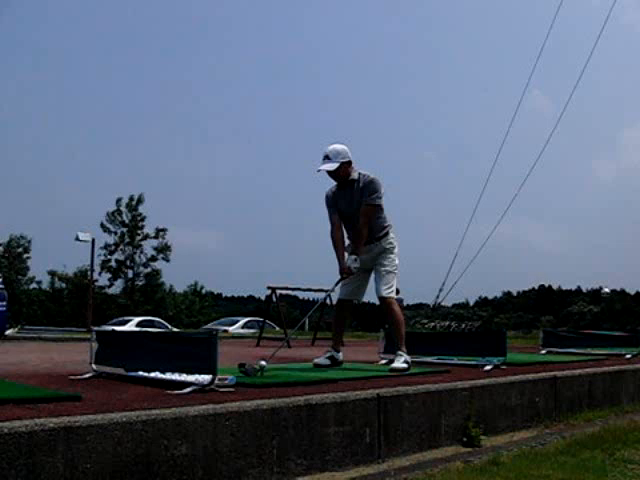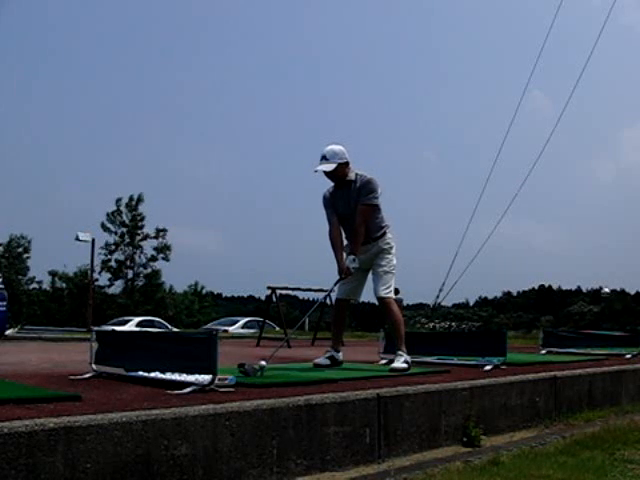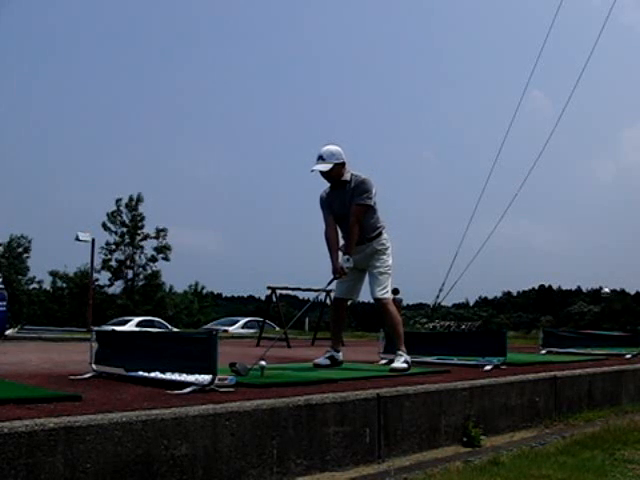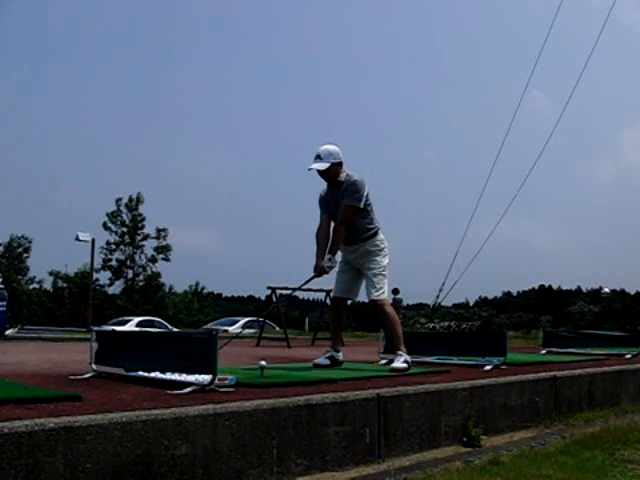
dt=1s
person 1, frame 1
left shoulder: (370, 183)
right shoulder: (332, 195)
left elbow: (364, 223)
right elbow: (336, 229)
left wrist: (355, 256)
right wrist: (342, 262)
left hip: (381, 245)
right hip: (356, 249)
left knee: (386, 297)
right knee: (343, 300)
left ankle: (402, 353)
right ankle: (335, 352)
person 1, frame 2
left shoulder: (367, 183)
right shoulder: (329, 196)
left elbow: (361, 223)
right elbow: (335, 229)
left wrist: (353, 257)
right wrist: (341, 262)
left hip: (379, 245)
right hip: (354, 249)
left knee: (385, 297)
right knee: (341, 300)
left ankle: (402, 353)
right ankle: (335, 352)
person 1, frame 3
left shoulder: (362, 184)
right shoulder: (326, 196)
left elbow: (354, 223)
right elbow: (331, 229)
left wrist: (347, 257)
right wrist: (335, 261)
left hip: (375, 246)
right hip: (351, 250)
left knee: (382, 299)
right knee: (339, 300)
left ankle: (402, 353)
right ankle: (335, 352)
person 1, frame 4
left shoulder: (355, 184)
right shoulder: (325, 195)
left elbow: (341, 224)
right elbow: (323, 227)
left wrist: (330, 257)
right wrist: (320, 259)
left hip: (371, 247)
right hip: (349, 250)
left knee: (378, 300)
right knee: (337, 300)
left ankle: (402, 353)
right ankle: (335, 352)
